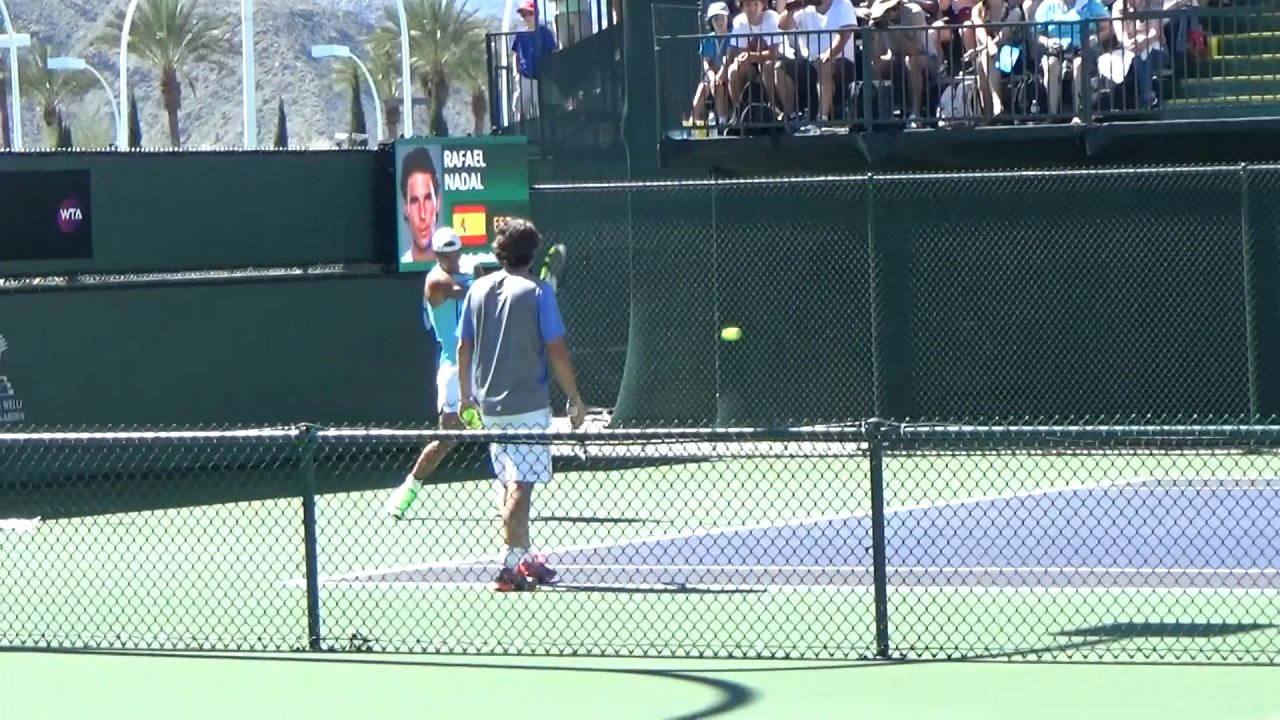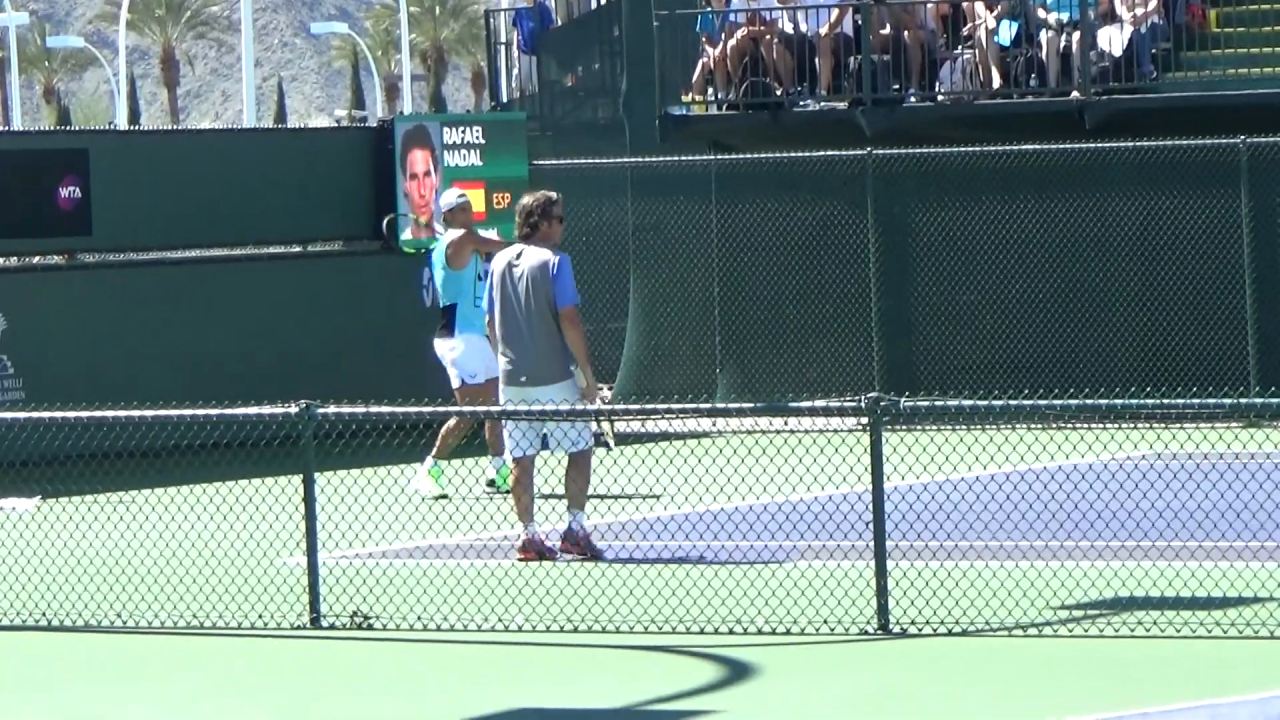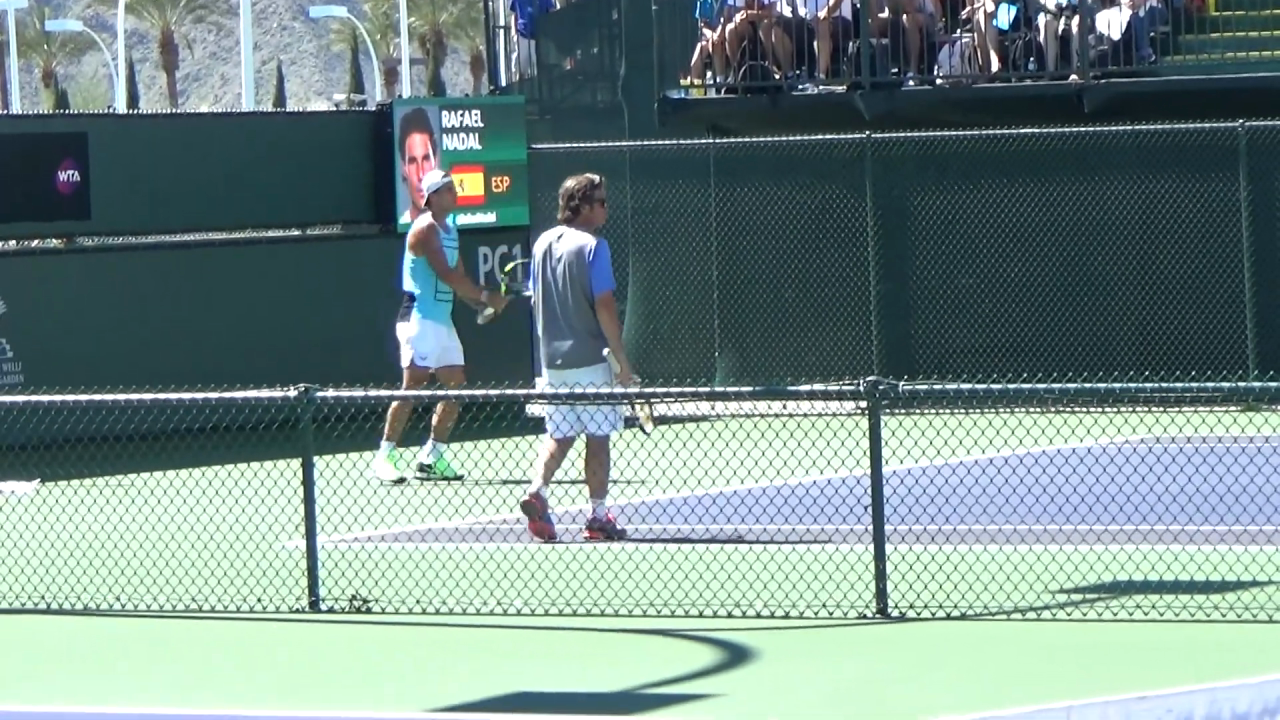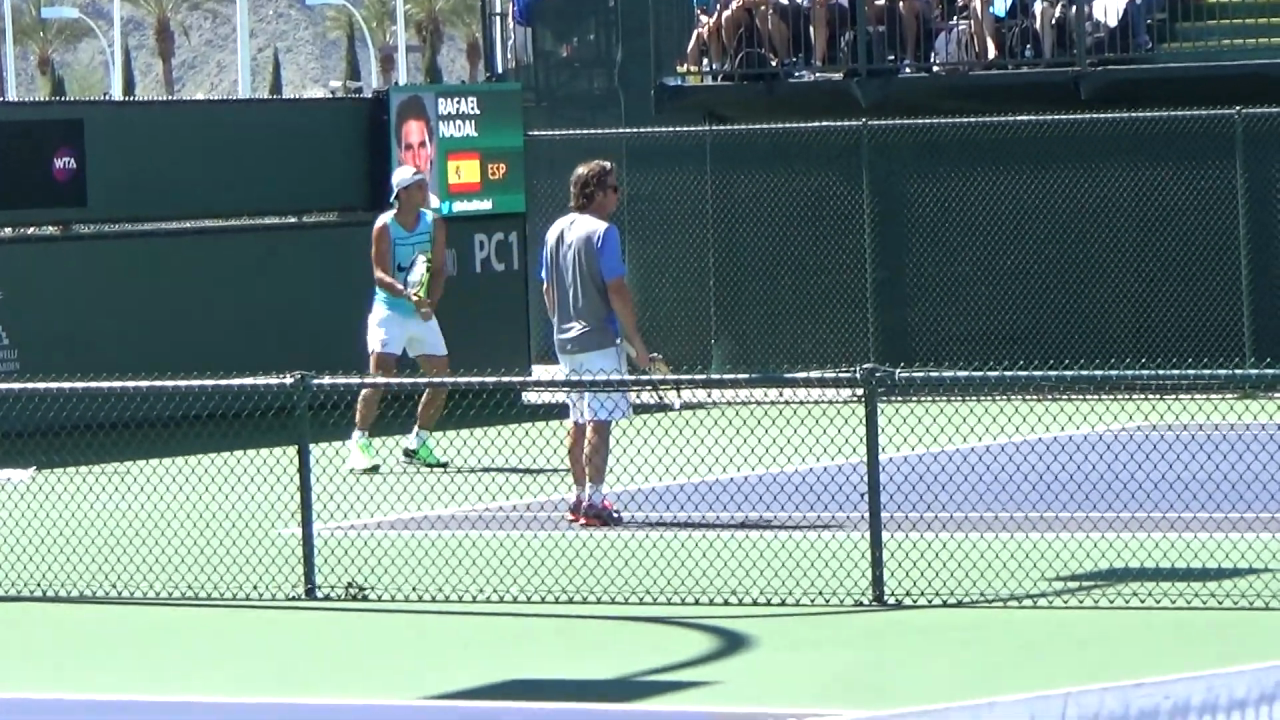
dt=0.5s
person 1, frame 1
left shoulder: (477, 289)
right shoulder: (538, 292)
left elbow: (464, 348)
right elbow: (556, 351)
left wrist: (466, 395)
right wrist: (575, 399)
left hip: (491, 406)
right hip: (528, 406)
left knee: (513, 484)
right knee: (521, 487)
left ankle: (525, 559)
right ankle: (509, 568)
person 1, frame 2
left shoulder: (499, 262)
right shoulder: (555, 261)
left elbow: (491, 322)
right elbow: (569, 320)
right wrist: (587, 371)
left hip: (512, 380)
right hip: (554, 379)
left knee: (522, 461)
right knee: (579, 450)
left ankle: (529, 537)
right ankle: (575, 529)
person 1, frame 3
left shoulder: (543, 242)
right shoulder: (593, 246)
left elbow: (535, 300)
right elbow: (605, 306)
right wrist: (622, 358)
left hip: (553, 359)
right hip: (589, 359)
left knee: (559, 434)
right knee: (597, 437)
left ankle: (536, 492)
right ankle: (598, 518)
person 1, frame 4
left shoulder: (555, 231)
right shoulder: (603, 232)
left elbow: (548, 290)
right elbow: (617, 292)
right wrist: (637, 341)
left hip: (567, 343)
right hip: (599, 343)
left knee: (579, 423)
right knee: (598, 423)
left ankle: (581, 498)
right ankle: (593, 503)
person 2, frame 1
left shoulder: (465, 275)
right shoulder: (436, 280)
right elbow: (466, 297)
right hip: (457, 366)
right knee: (448, 436)
right ankle: (407, 490)
person 2, frame 2
left shoulder: (455, 245)
right shoulder: (461, 239)
left elbow: (483, 272)
right elbow: (501, 248)
left wrist: (486, 258)
right wrist: (489, 251)
left hip: (469, 337)
right hip: (459, 338)
left knee: (494, 404)
left ankle: (499, 472)
right ankle: (429, 469)
person 2, frame 3
left shoulder: (449, 228)
right shoulder: (425, 229)
left elbow: (459, 277)
right elbow: (445, 275)
left wrist: (484, 301)
right wrist: (484, 295)
left hip: (443, 322)
right hip: (420, 321)
left knee: (456, 389)
right knee: (411, 388)
left ankle: (431, 458)
right ankle: (385, 456)
person 2, frame 4
left shoulder: (434, 223)
right shoulder: (384, 226)
left elbow: (438, 270)
right elbow: (380, 274)
left wrist: (431, 302)
right wrist: (407, 295)
left hip: (421, 315)
right hip: (388, 311)
left knee: (440, 378)
right knee: (379, 376)
left ankle: (417, 444)
right ankle: (359, 443)
